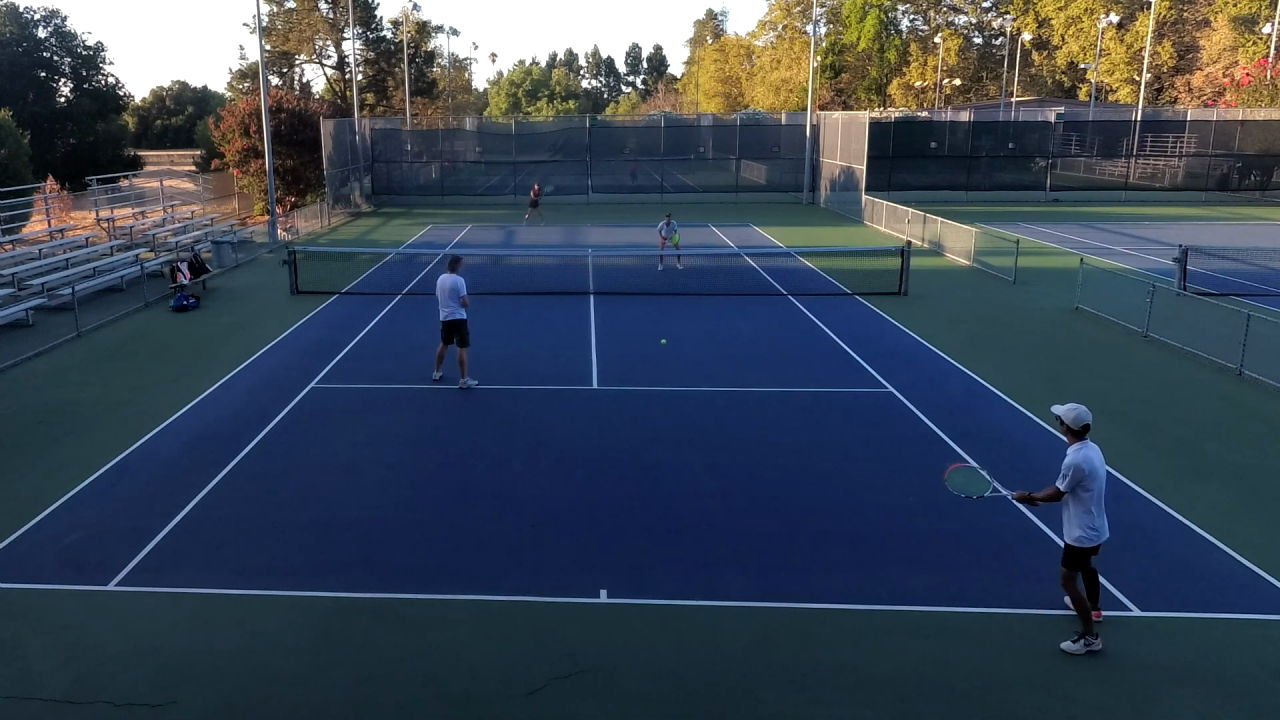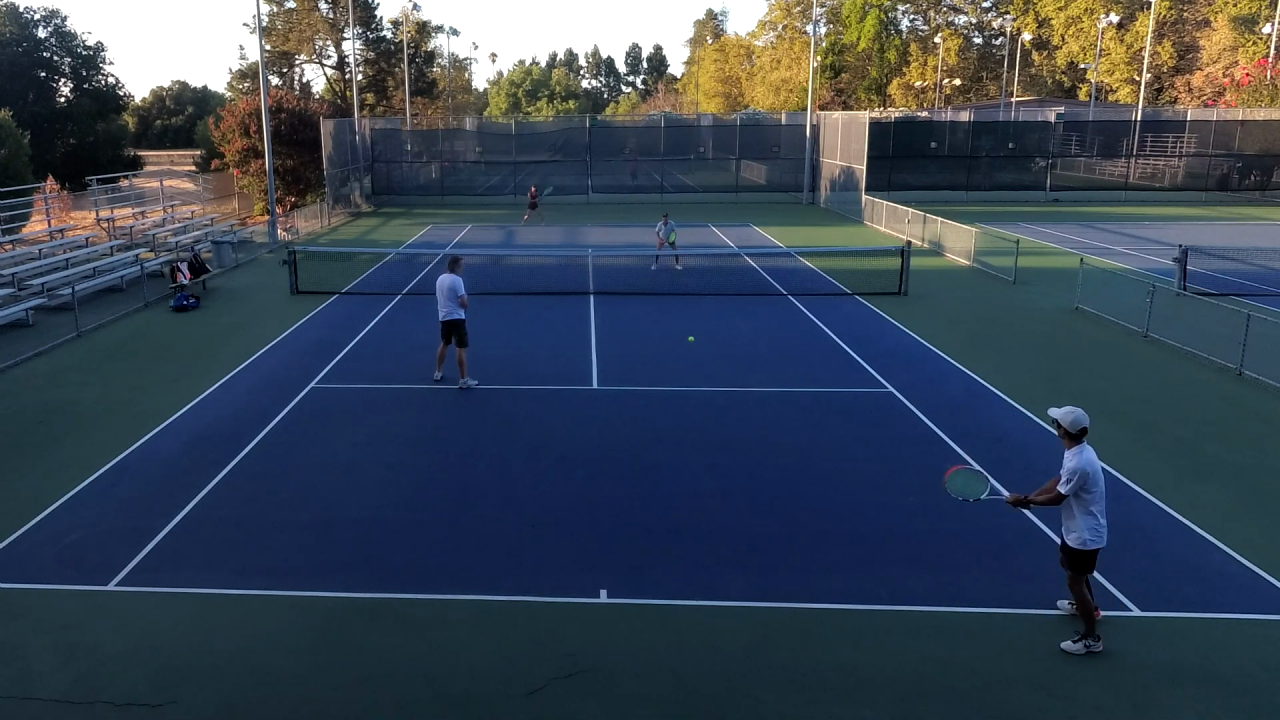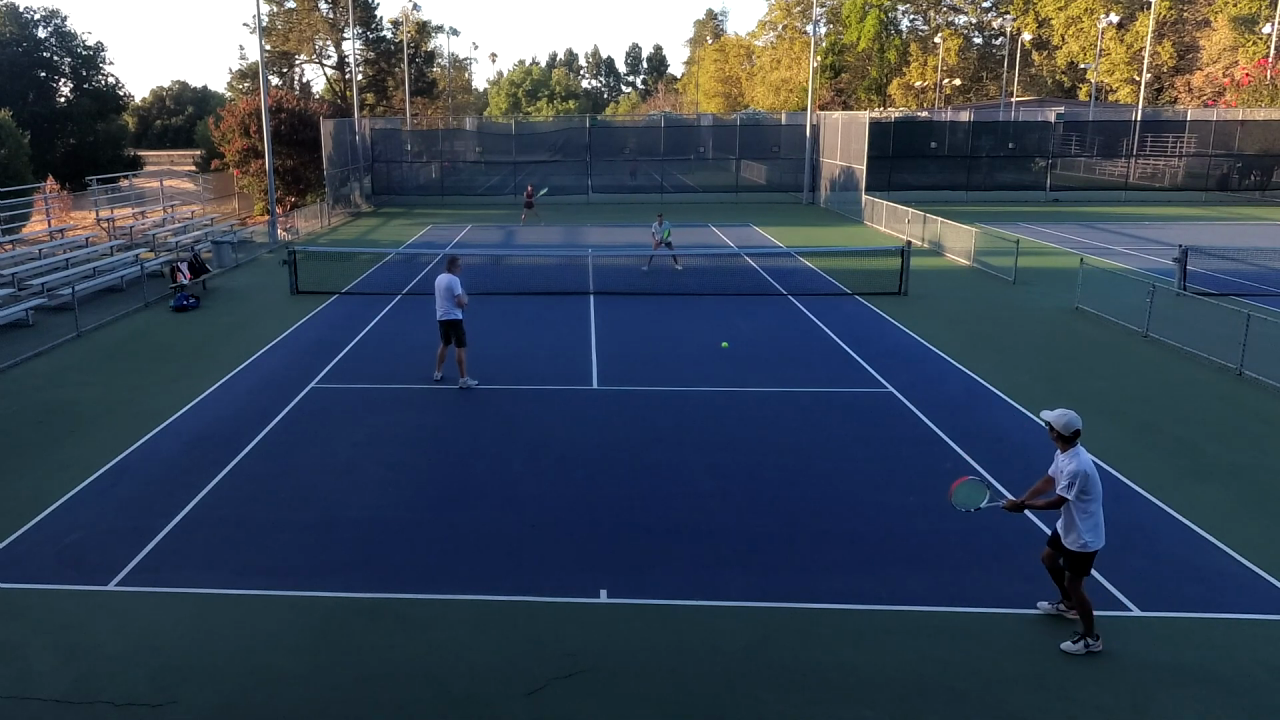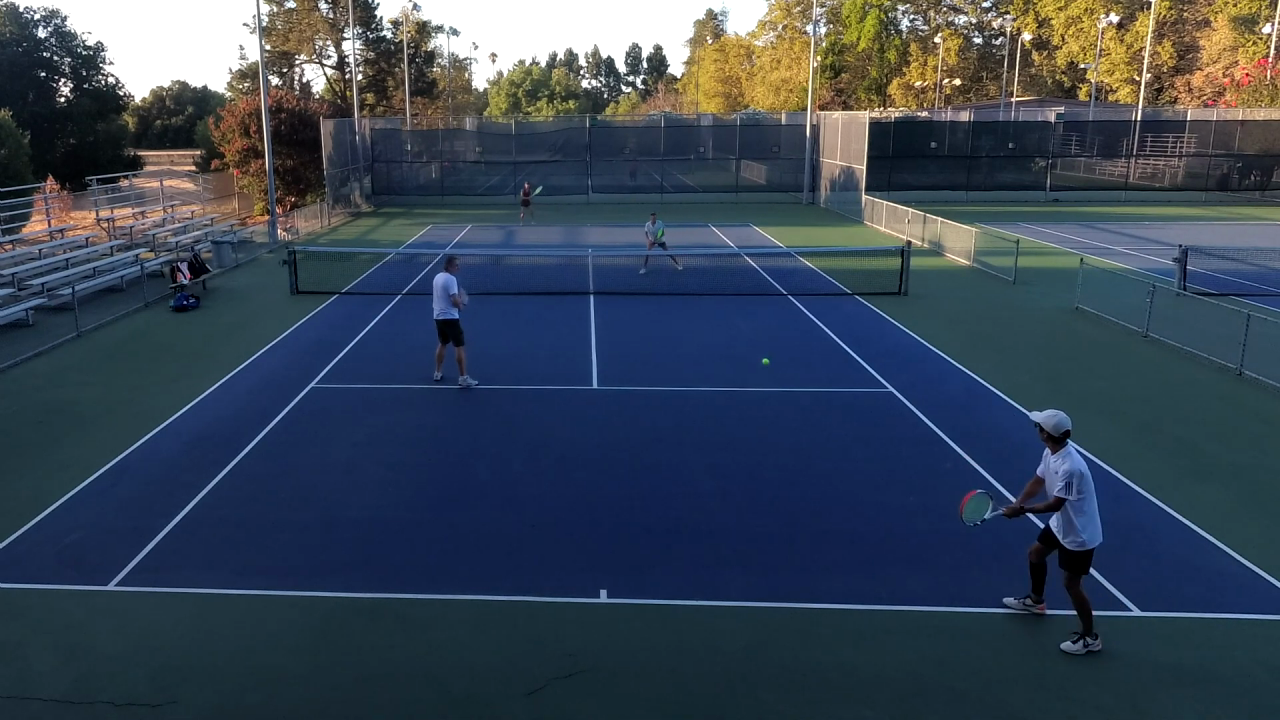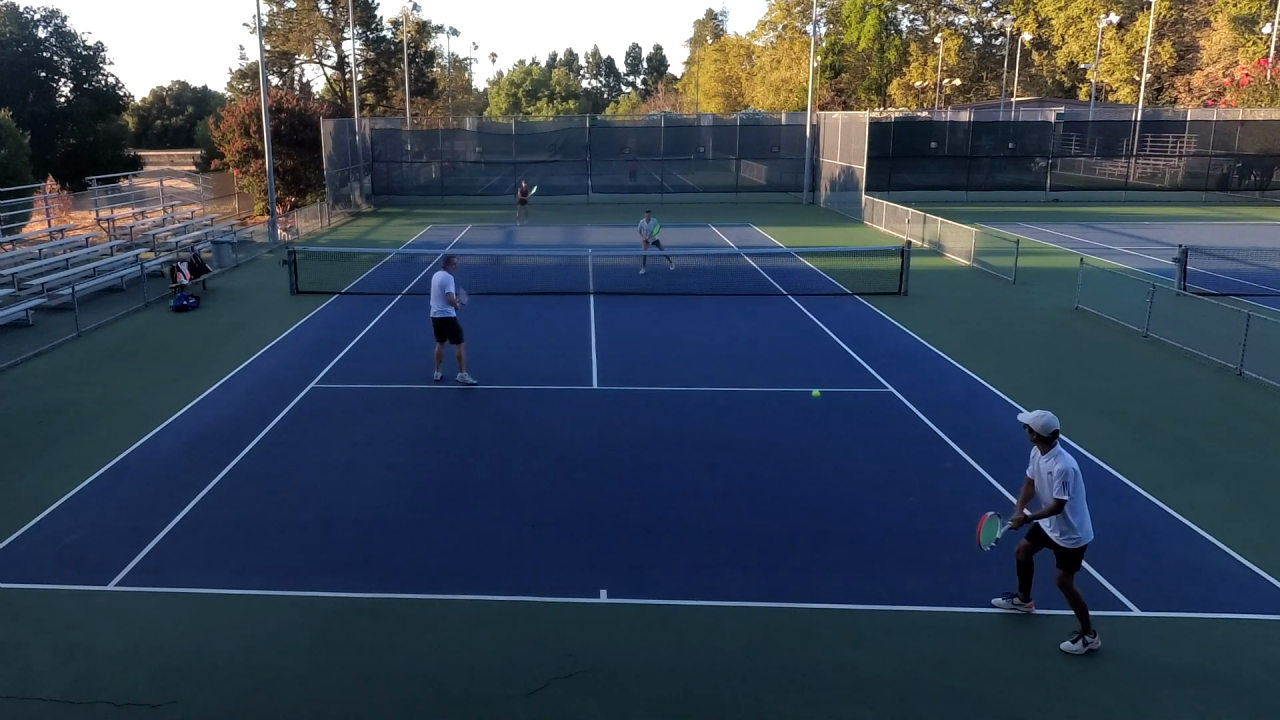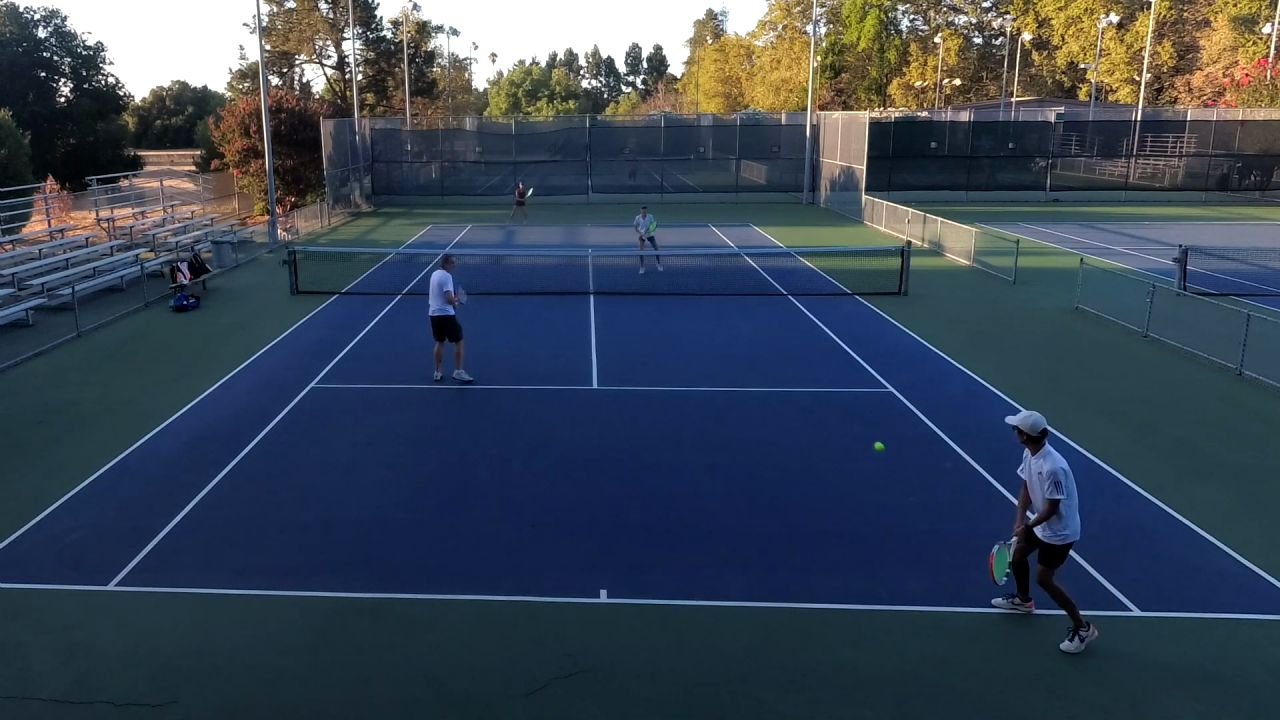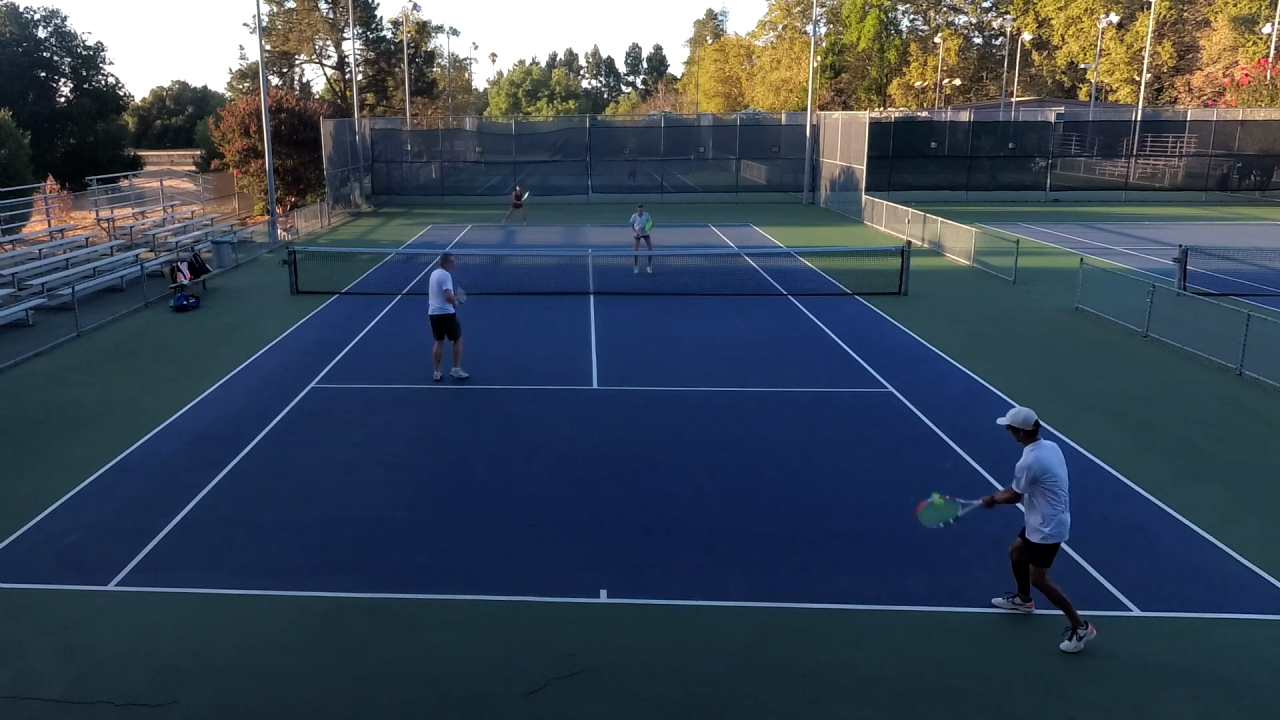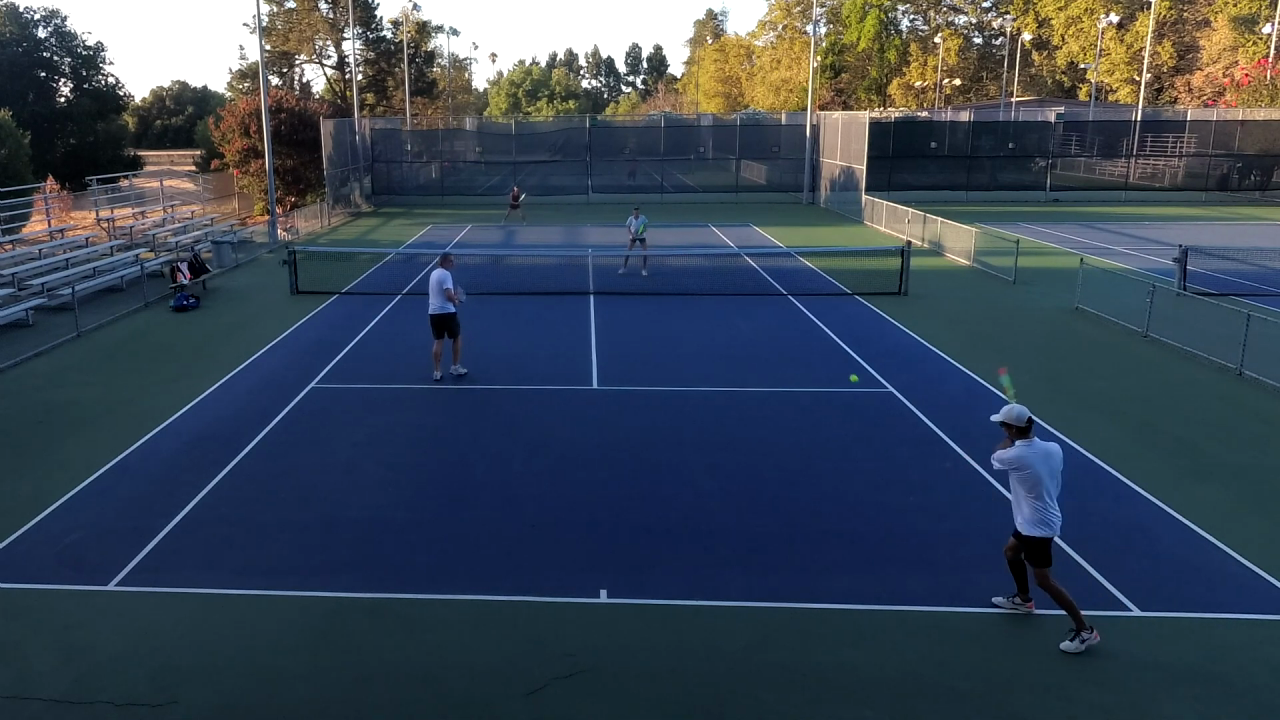
dt=0.1s
person 1, frame 1
left shoulder: (1075, 461)
right shoulder: (1091, 450)
left elbow: (1056, 494)
left wrist: (1028, 496)
right wrist: (1035, 495)
left hip: (1081, 532)
right hip: (1094, 527)
left knee: (1067, 580)
right knee: (1086, 564)
left ankle: (1090, 636)
right ankle: (1093, 608)
person 1, frame 2
left shoulder: (1078, 464)
right shoulder: (1078, 452)
left elbow: (1056, 498)
right elbow: (1059, 483)
left wrist: (1025, 500)
right wrist: (1028, 497)
left hip: (1084, 534)
right hip: (1078, 527)
left knee: (1074, 582)
right knee: (1072, 567)
left ankle: (1091, 638)
right ankle: (1090, 608)
person 1, frame 3
left shoulder: (1076, 467)
right shoulder: (1065, 454)
left elbow: (1056, 502)
right elbow: (1048, 481)
left wrist: (1021, 505)
right wrist: (1023, 500)
left hip: (1082, 536)
right hip: (1069, 527)
left knee: (1073, 585)
right knee: (1048, 558)
left ankle: (1090, 637)
right ankle: (1068, 605)
person 1, frame 4
left shoulder: (1071, 467)
right shoulder: (1050, 453)
left elbow: (1056, 504)
right elbow: (1037, 480)
left wrist: (1019, 510)
right wrist: (1018, 504)
left hip: (1078, 535)
right hip: (1059, 524)
left knee: (1071, 584)
right knee: (1035, 554)
left ankle: (1090, 637)
right ankle: (1036, 600)
person 1, frame 5
left shoulder: (1064, 467)
right shoulder: (1037, 453)
left elbow: (1057, 507)
right elbow: (1030, 484)
left wrist: (1025, 518)
right wrist: (1018, 510)
left hip: (1071, 532)
right hip: (1050, 524)
left knee: (1064, 582)
right knee: (1022, 551)
left ankle: (1088, 635)
right ankle: (1023, 599)
person 1, frame 6
left shoulder: (1053, 468)
right shoulder: (1029, 454)
left elbow: (1052, 509)
right elbow: (1026, 486)
left wrist: (1027, 528)
right wrist: (1020, 518)
left hip: (1059, 530)
right hip: (1045, 523)
left knee: (1045, 579)
right knee: (1017, 553)
left ankle: (1083, 628)
right ankle: (1023, 599)
person 1, frame 7
left shoulder: (1030, 462)
right shoulder: (1050, 447)
left elbow: (1015, 496)
left wrist: (993, 499)
right wrist: (1004, 493)
left hip: (1047, 528)
right hip: (1044, 522)
left knee: (1038, 579)
right knee: (1016, 552)
left ankle: (1081, 627)
right ankle: (1023, 599)
person 1, frame 8
left shoulder: (1011, 456)
right shoulder: (1054, 450)
left elbow: (996, 457)
left wrist: (1008, 444)
left hip: (1036, 527)
right hip: (1045, 520)
left knee: (1043, 580)
right knee: (1011, 551)
left ankle: (1084, 630)
right ankle: (1023, 599)
